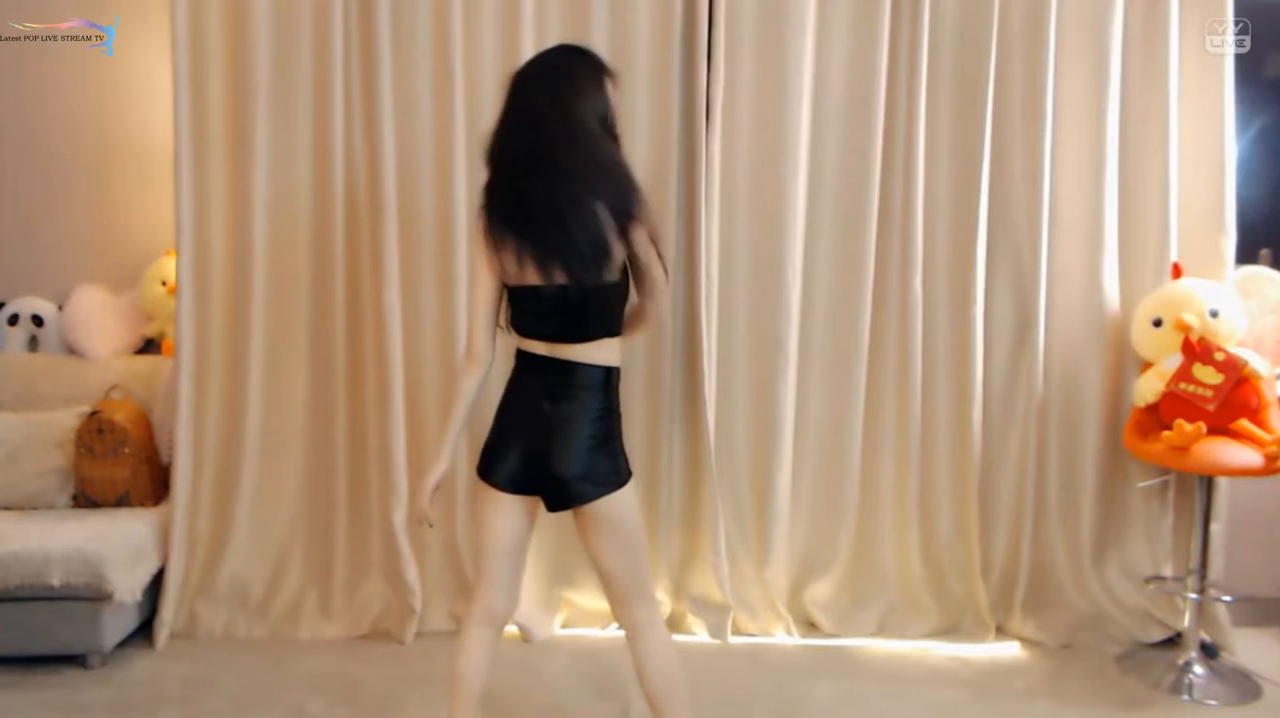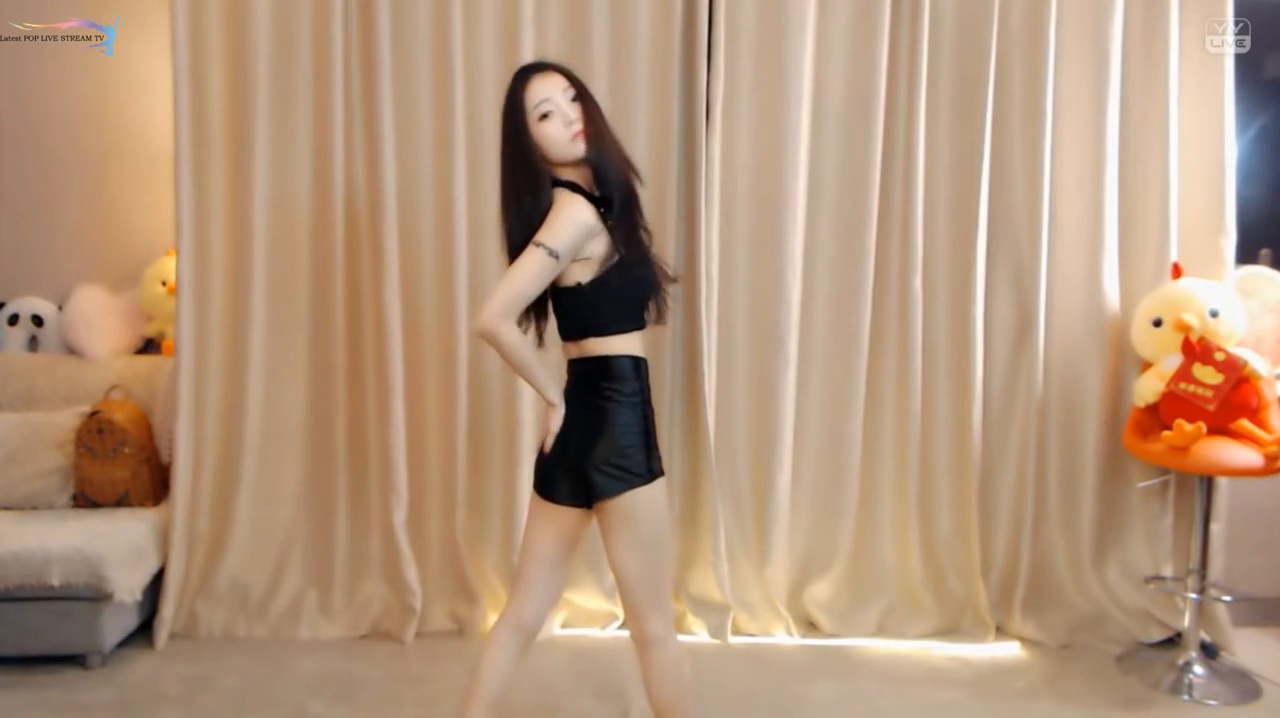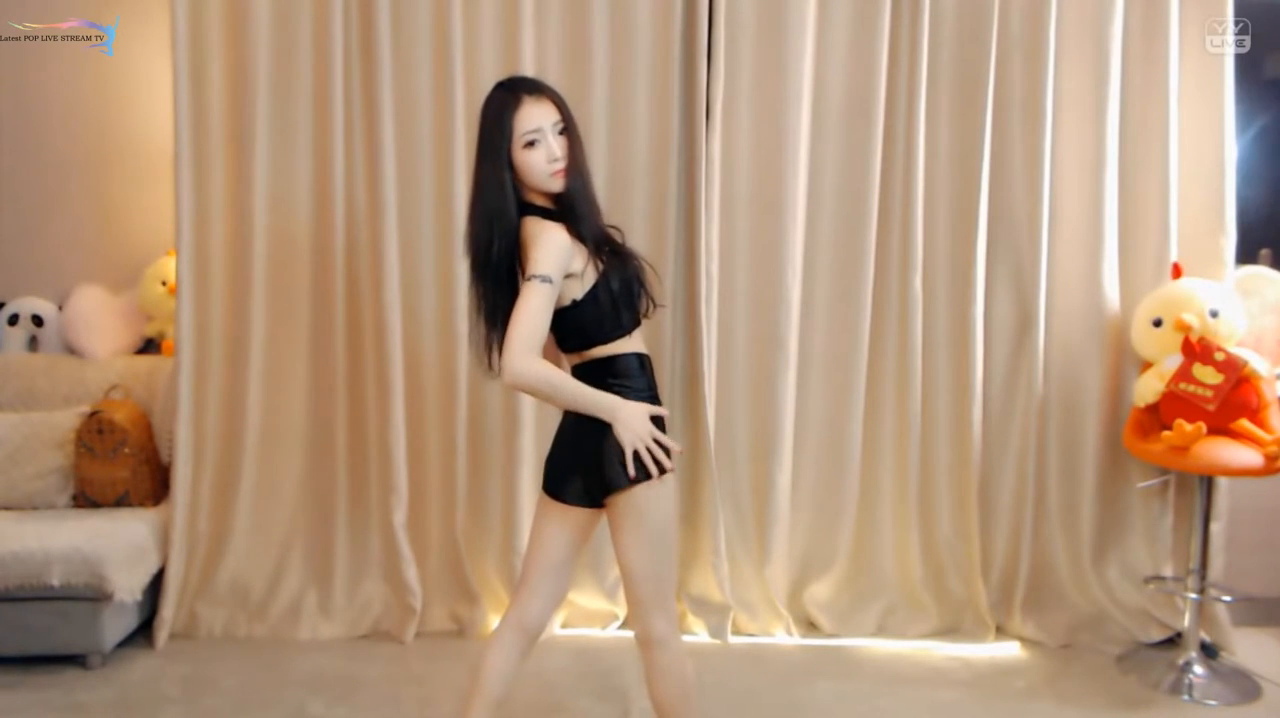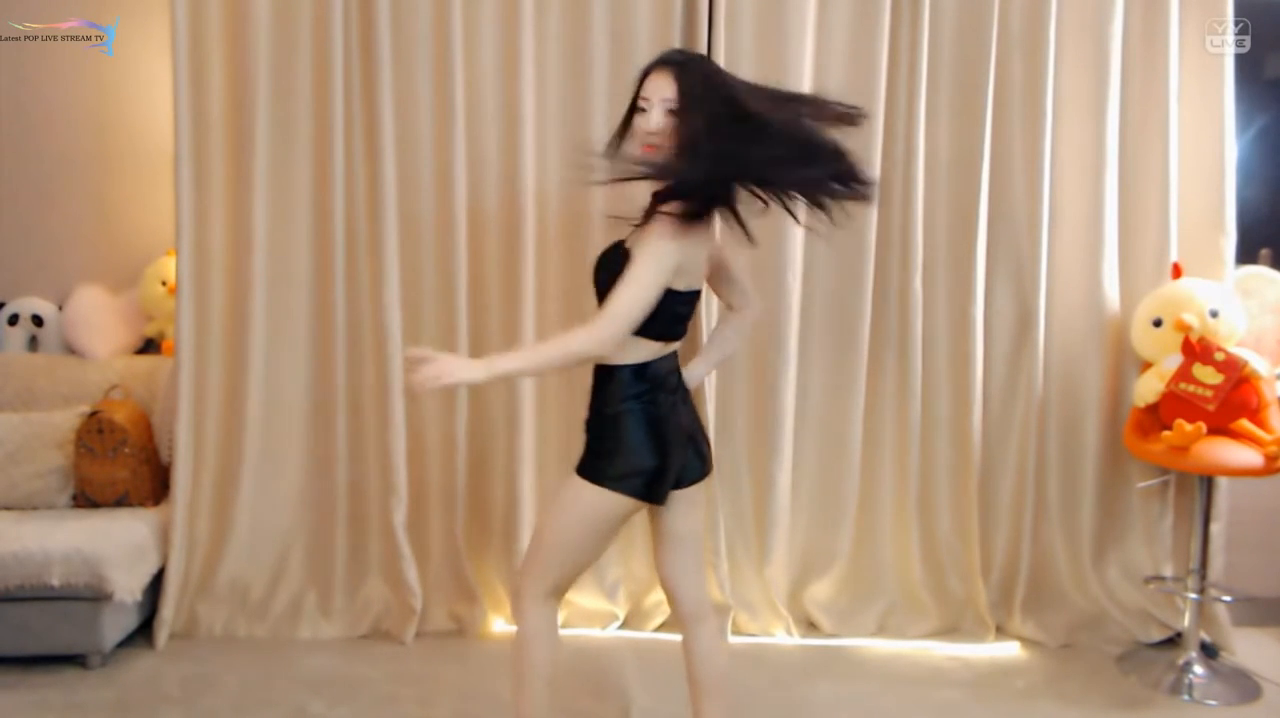
dt=1s
person 1, frame 1
left shoulder: (497, 221)
right shoulder: (614, 209)
left elbow: (478, 335)
right elbow: (648, 310)
left wrist: (446, 451)
right wrist: (628, 316)
left hip: (516, 418)
right hip: (583, 422)
left knee: (489, 609)
right knee: (639, 614)
person 1, frame 2
left shoulder: (586, 204)
right shoulder: (576, 212)
right elbow: (492, 318)
right wrist: (553, 396)
left hip: (580, 424)
right hip: (616, 422)
left knee: (523, 612)
right knee: (654, 626)
person 1, frame 3
left shoulder: (542, 228)
right shoulder: (553, 238)
right elbow: (520, 366)
right wrist: (616, 410)
left hip: (583, 433)
right hip: (619, 430)
left knee: (526, 613)
right knee: (657, 622)
person 1, frame 4
left shoulder: (675, 219)
right shoulder: (697, 212)
left elbow: (608, 331)
right elbow: (744, 307)
left wrist: (479, 367)
left hip: (634, 424)
right hip: (673, 417)
left knee: (536, 595)
right knee: (690, 599)
